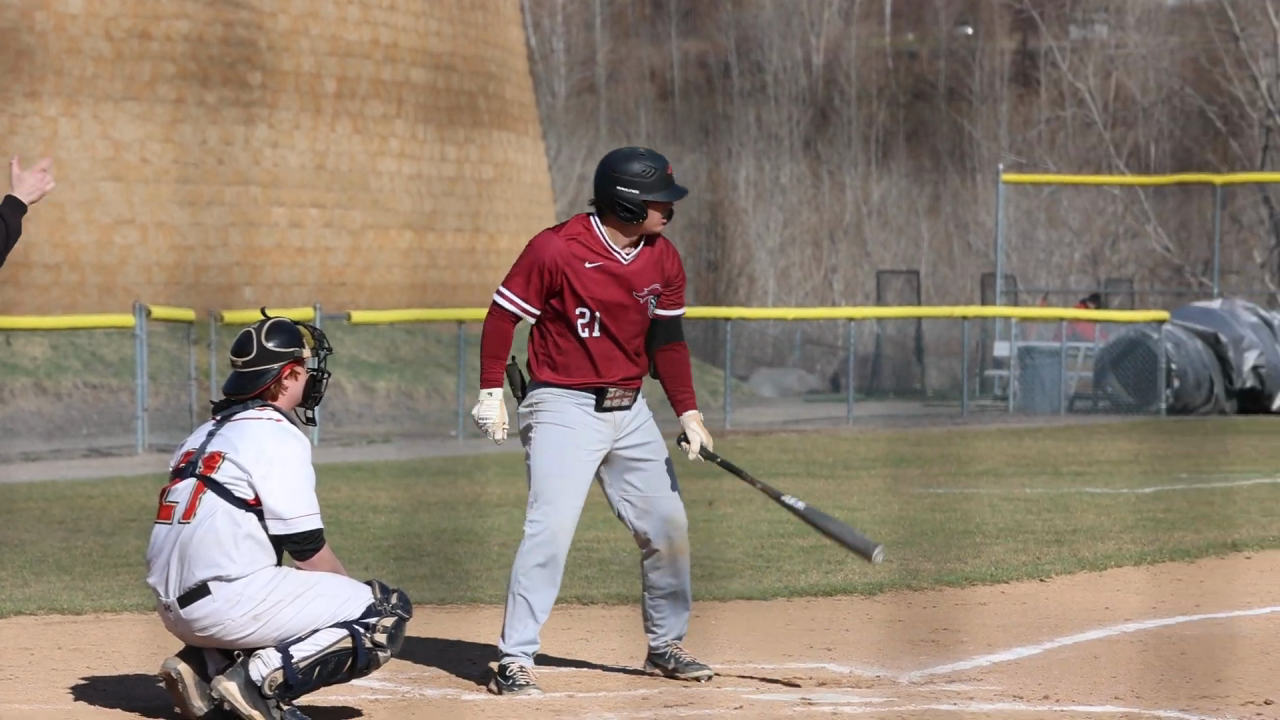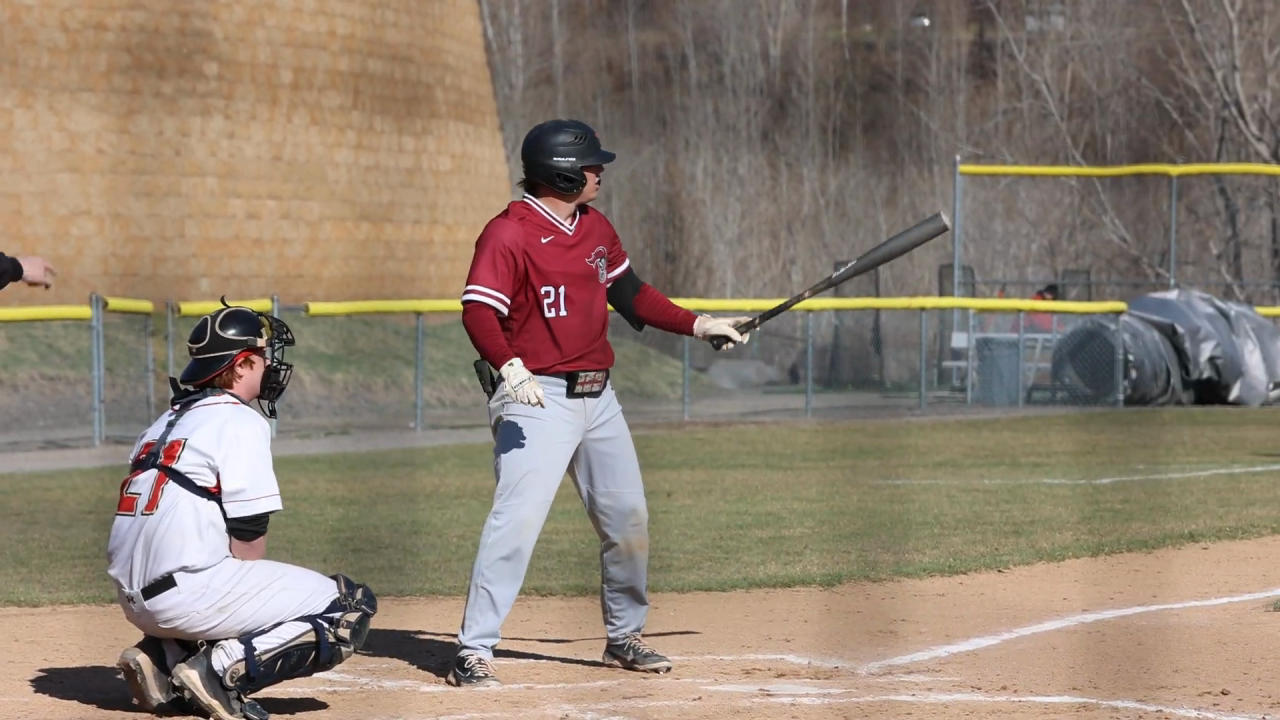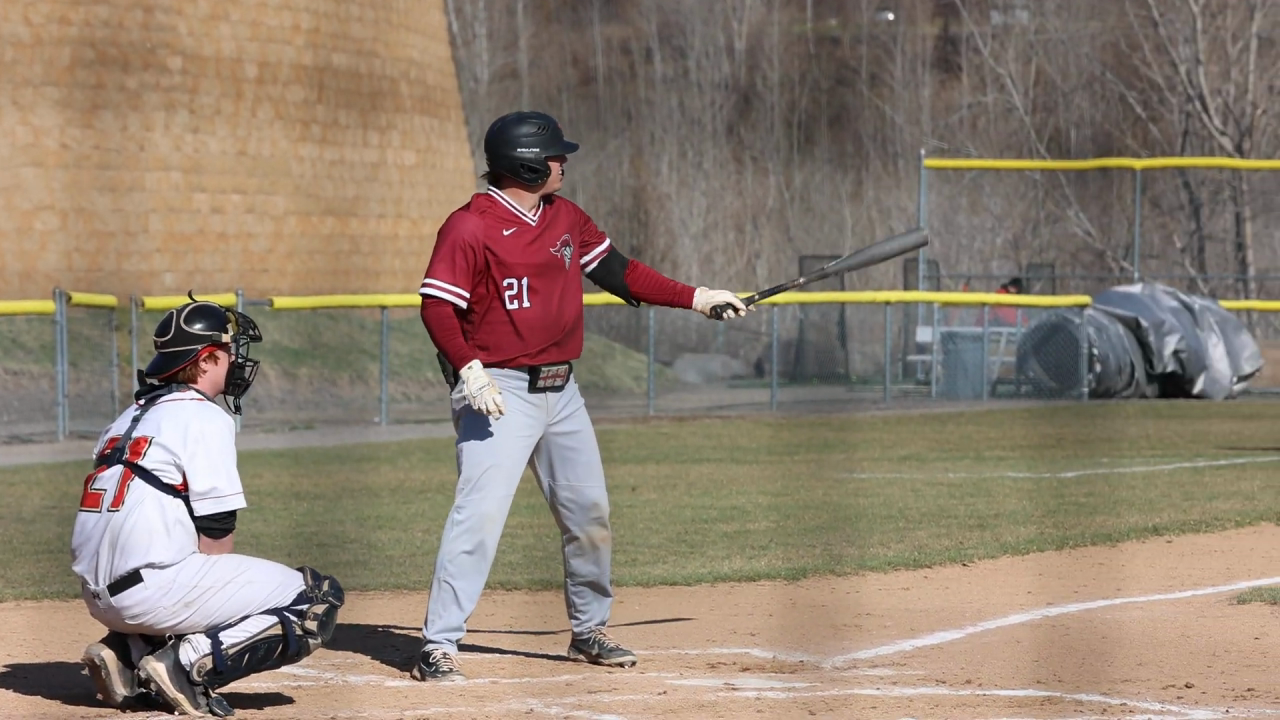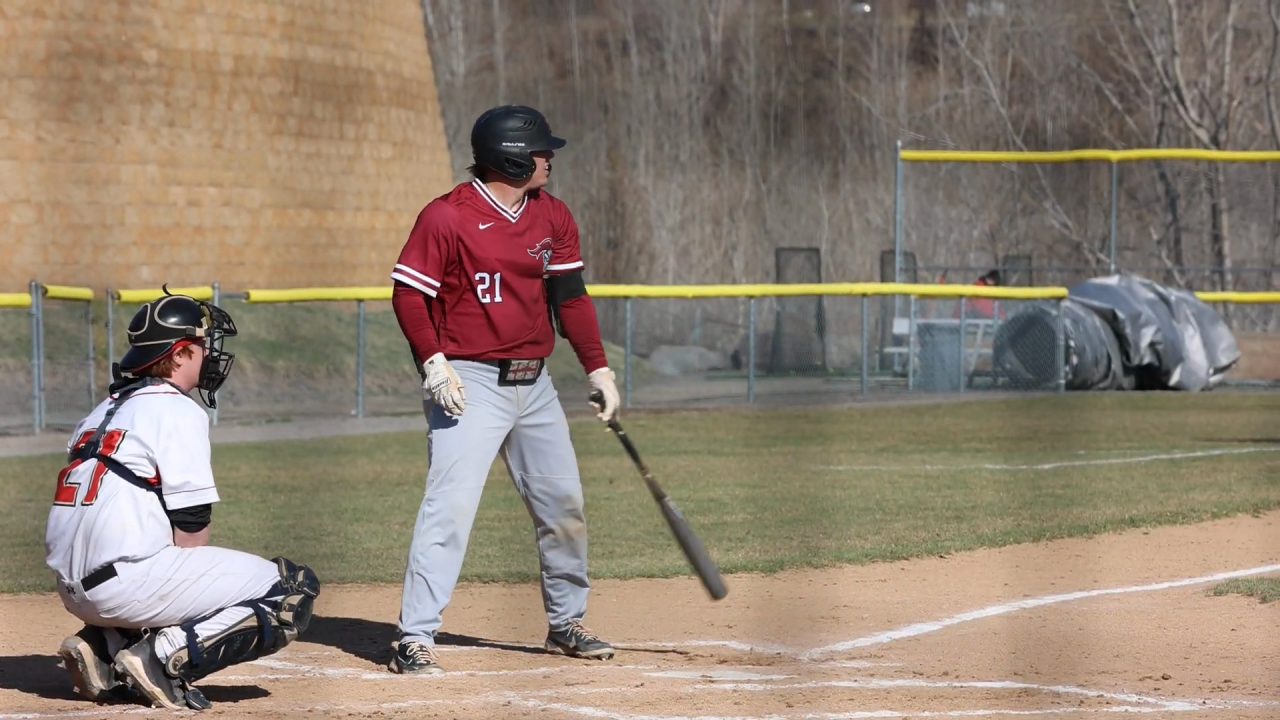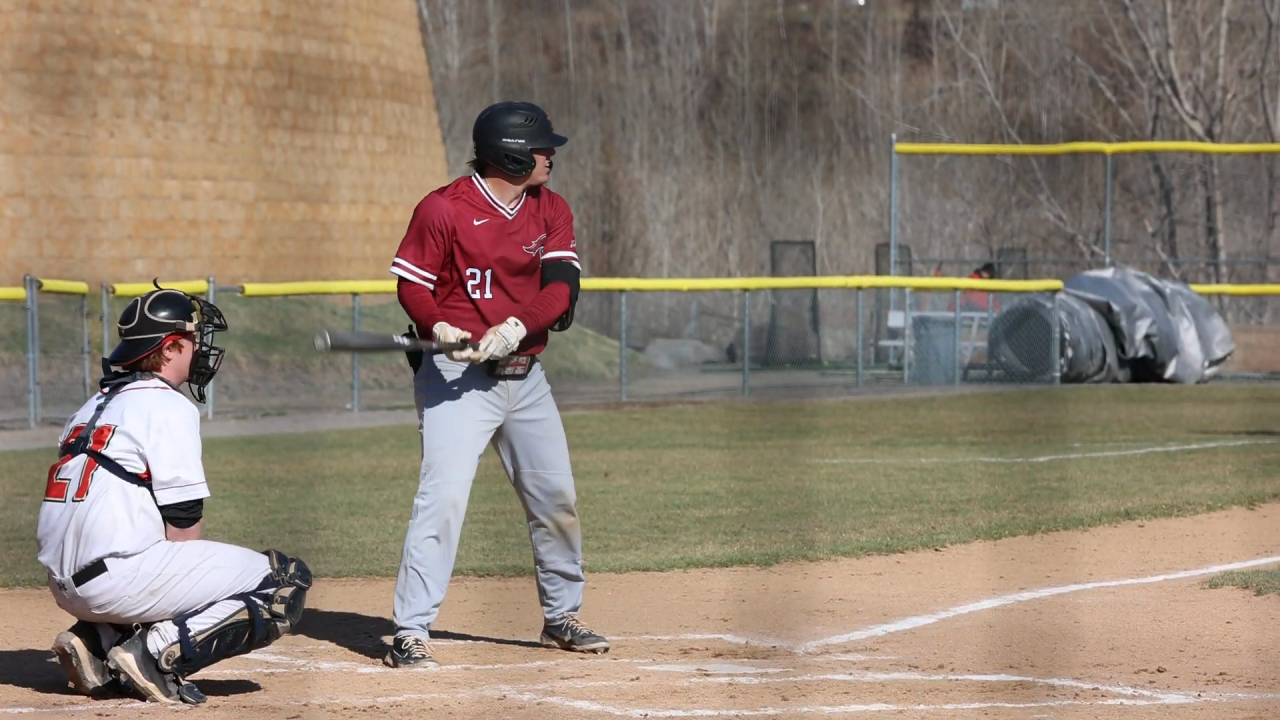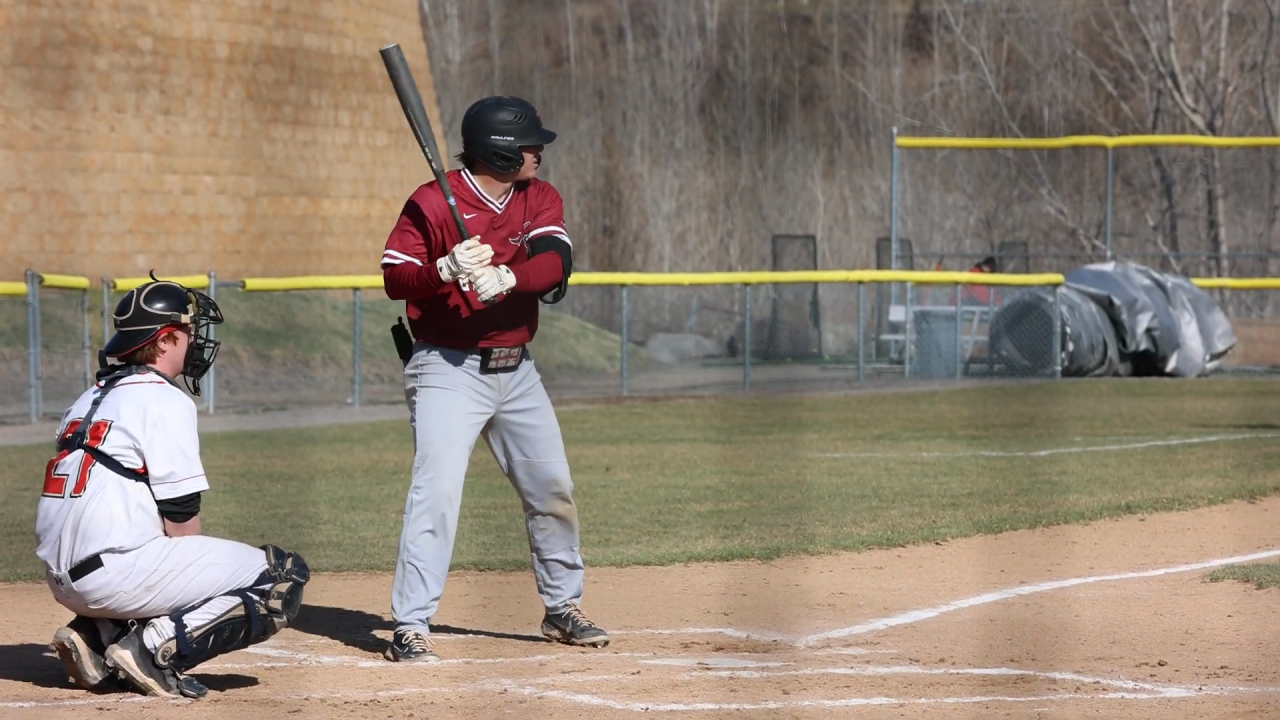
dt=0.3s
person 1, frame 1
left shoulder: (664, 258)
right shoulder: (557, 249)
left elbow: (667, 340)
right elbow: (503, 316)
left wrist: (689, 413)
right wrist: (492, 391)
left hip: (630, 410)
right hip: (563, 408)
left knee: (668, 526)
right knee: (550, 528)
left ankle: (665, 645)
right ankle: (513, 658)
person 1, frame 2
left shoulder: (596, 226)
right shoulder: (508, 233)
left elbow: (630, 293)
right elbow: (478, 312)
left wrist: (697, 325)
right wrist: (511, 367)
left hip: (598, 396)
right hip: (539, 399)
left knee: (627, 518)
right knee: (516, 520)
left ankle: (623, 636)
right ankle: (473, 650)
person 1, frame 3
left shoulder: (566, 216)
right shoulder: (469, 226)
left elbow: (618, 271)
right elbow: (437, 308)
left wrist: (694, 298)
right wrist: (470, 370)
left hip: (561, 390)
right hip: (500, 392)
left knee: (589, 511)
right knee: (478, 514)
left ankle: (589, 631)
right ankle: (438, 644)
person 1, frame 4
left shoulder: (553, 216)
right shoulder: (446, 215)
left elbow: (570, 298)
right elbow: (410, 294)
left wrist: (599, 369)
right wrist: (436, 363)
left hip: (534, 383)
right hip: (466, 382)
left knee: (563, 503)
right knee: (450, 507)
left ankle: (566, 622)
right ankle: (414, 636)
person 1, frame 5
left shoulder: (552, 210)
right shoulder: (443, 208)
left elbow: (562, 289)
right elbow: (410, 285)
left wrist: (515, 326)
right wrist: (440, 329)
left hip: (526, 376)
right hip: (456, 377)
left knee: (556, 498)
right knee: (443, 499)
left ankle: (562, 617)
right ankle: (410, 632)
person 1, frame 6
left shoulder: (541, 199)
right shoulder: (432, 202)
left elbow: (555, 266)
right elbow: (395, 278)
left wrist: (505, 276)
right wrist: (444, 270)
left hip: (516, 367)
right hip: (448, 369)
left knee: (552, 488)
right knee: (437, 493)
left ankle: (562, 607)
right ankle: (409, 626)
person 2, frame 1
left shoulder: (208, 431)
right shoulder: (278, 435)
right elbow: (306, 549)
right wrist: (349, 591)
left hip: (174, 606)
right hip: (224, 601)
right knee: (388, 612)
left ankle: (203, 666)
right ankle: (258, 679)
person 2, frame 2
left shoulder: (168, 420)
right shoulder: (240, 421)
right elbow: (248, 535)
right wrist: (253, 597)
left hip: (135, 598)
right hip: (184, 590)
right knee: (352, 607)
left ankle: (161, 658)
right ankle: (221, 670)
person 2, frame 3
left shoulder: (132, 415)
right shoulder: (204, 417)
right elbow: (217, 532)
right wrist: (215, 585)
left hip: (99, 594)
right hip: (151, 588)
right knee: (319, 600)
left ankle: (126, 653)
right ankle: (187, 663)
person 2, frame 4
left shoulder: (105, 409)
right shoulder: (178, 410)
right elbow: (191, 525)
right wrist: (194, 584)
left hip: (74, 588)
right hip: (122, 579)
right knee: (295, 589)
left ankle: (103, 647)
right ankle: (163, 658)
person 2, frame 5
left shoulder: (97, 403)
right shoulder: (168, 405)
right elbow: (183, 522)
right wrist: (192, 574)
left hip: (65, 584)
right hip: (116, 576)
right knee: (287, 581)
left ankle: (97, 643)
right ankle: (155, 654)
person 2, frame 6
left shoulder: (92, 397)
right shoulder: (164, 400)
right elbow: (180, 516)
right wrist: (191, 569)
left hip: (64, 578)
right hip: (112, 572)
right knee: (283, 577)
left ankle: (96, 636)
right ankle: (153, 649)
